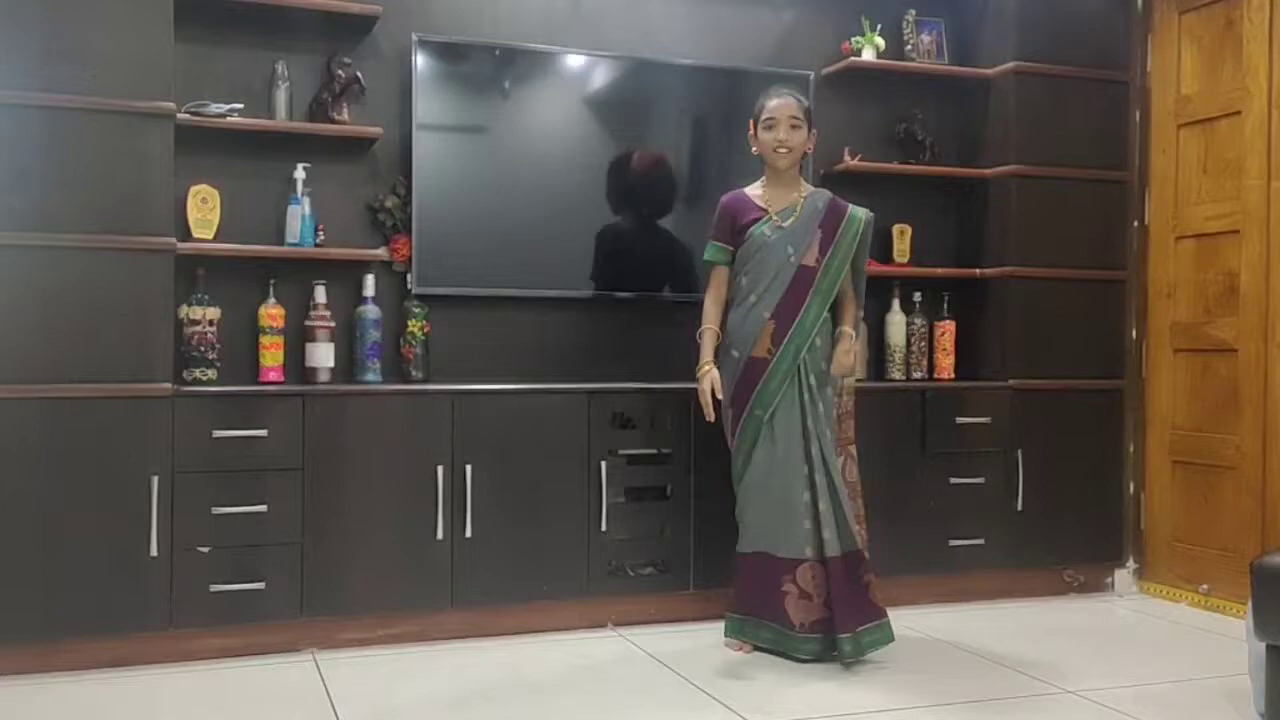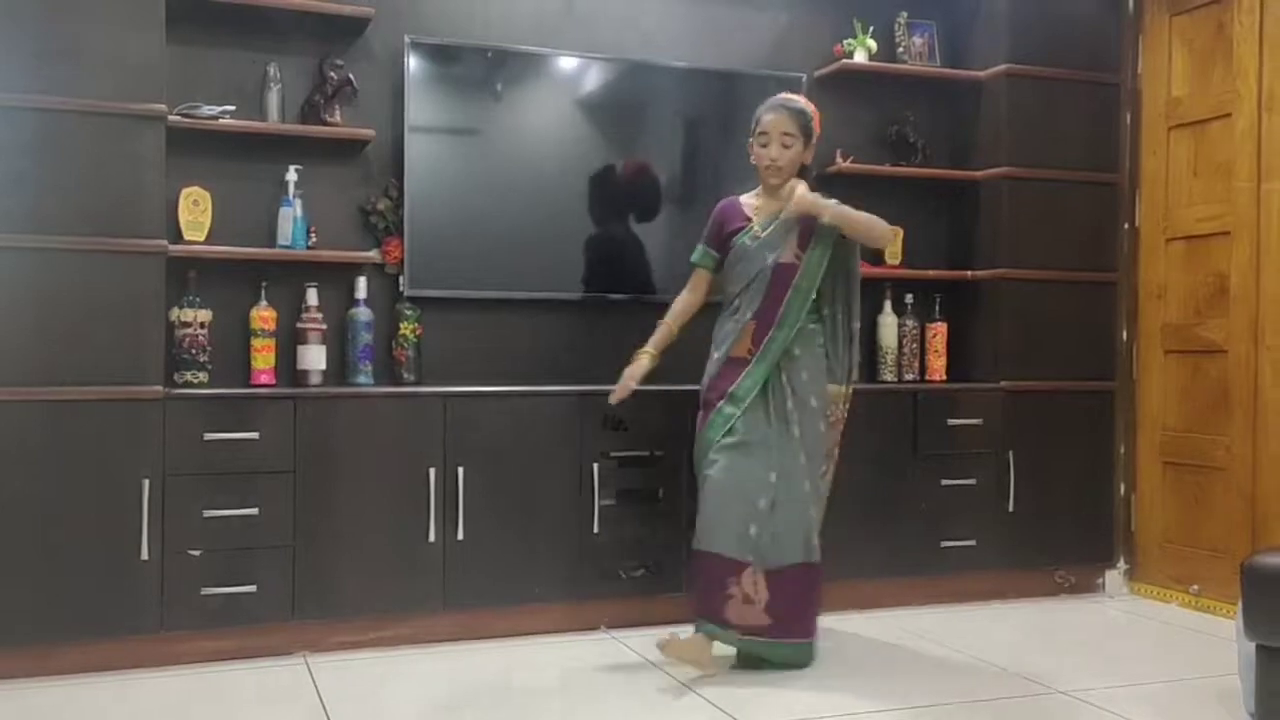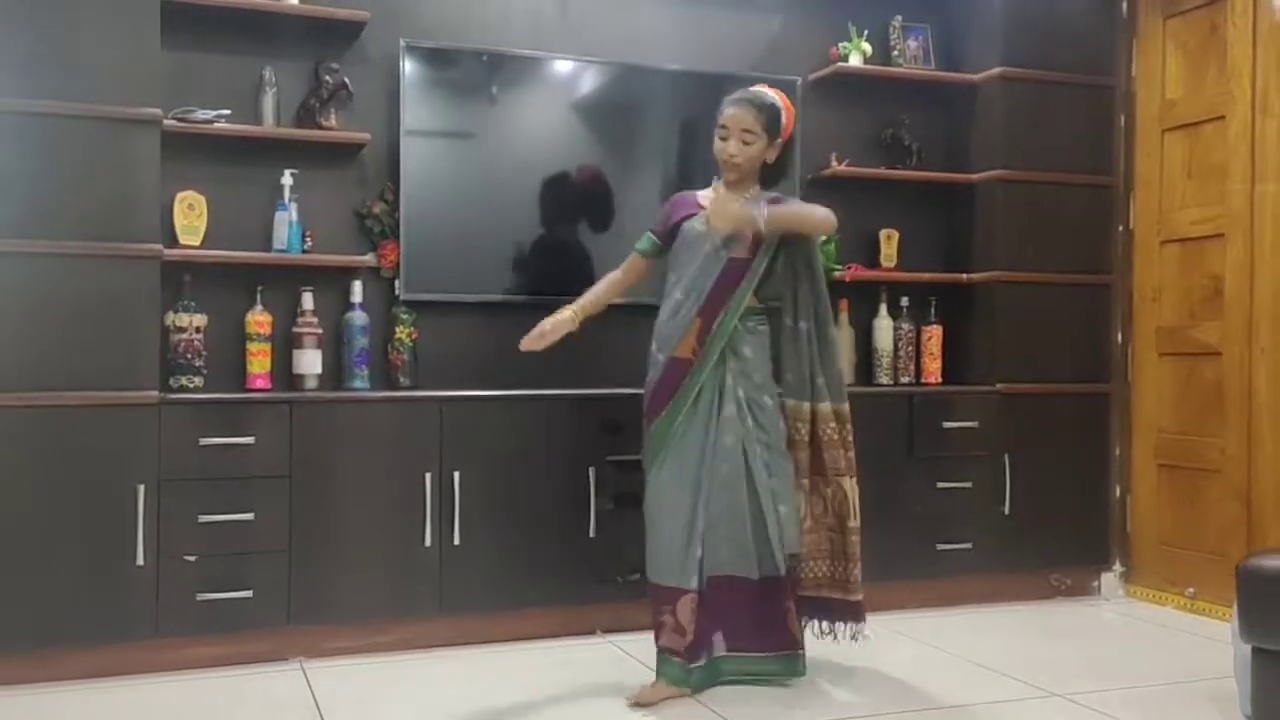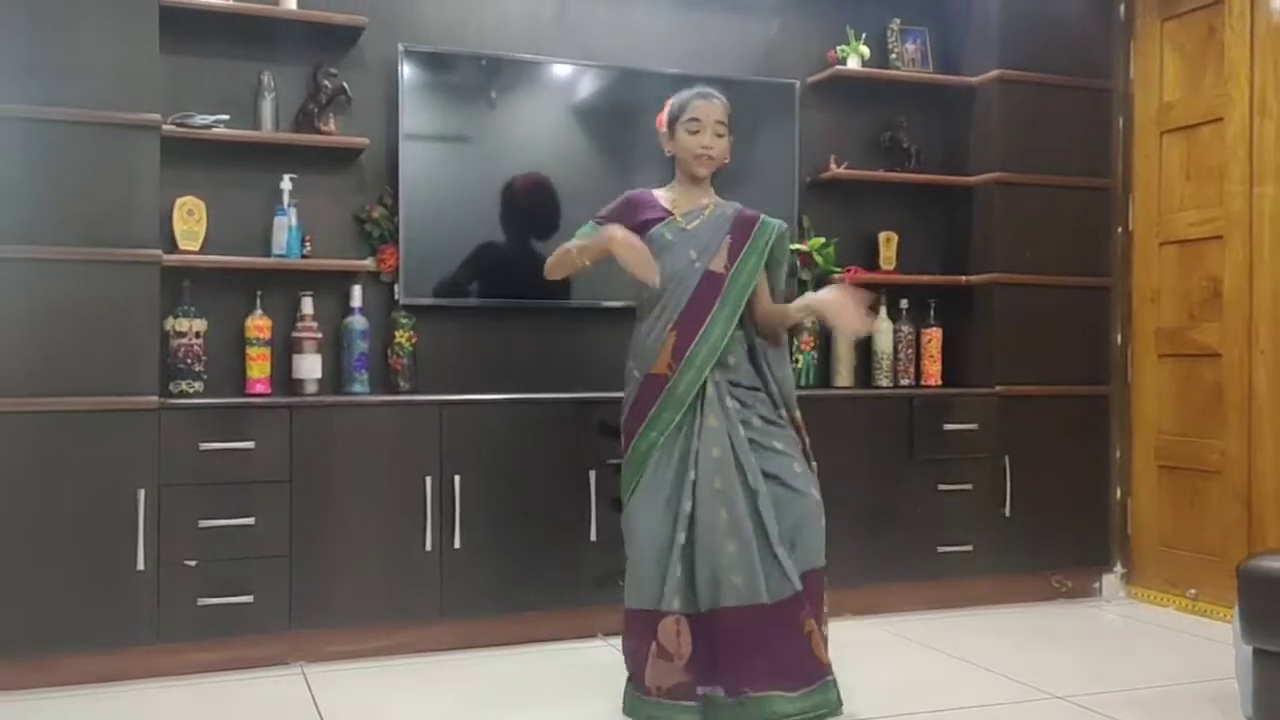
dt=0.4s
person 1, frame 1
left shoulder: (836, 214)
right shoulder: (734, 207)
left elbow: (846, 292)
right elbow: (717, 291)
left wrist: (848, 335)
right wrist: (707, 360)
left hip: (808, 365)
right hip: (751, 365)
left knee: (808, 485)
right knee: (763, 485)
left ankle: (807, 618)
right ankle: (761, 618)
person 1, frame 2
left shoulder: (822, 212)
right shoulder: (729, 214)
left elbow: (882, 237)
right elbow: (694, 291)
left wrist: (815, 208)
right wrist: (649, 353)
left hip: (797, 371)
right hip: (737, 369)
left knee: (786, 492)
right knee: (730, 486)
left ankle: (772, 629)
right ankle: (718, 624)
person 1, frame 3
left shoulder: (771, 213)
right shoulder: (683, 207)
left elbow: (825, 221)
right elbow: (629, 273)
left wrist: (750, 216)
right wrist: (572, 314)
left hip: (744, 376)
right hip: (680, 378)
left knee: (751, 498)
right knee: (678, 504)
left ankle: (748, 640)
right ankle: (682, 663)
person 1, frame 4
left shoulder: (747, 227)
right shoulder: (637, 208)
left elbow: (770, 321)
right elbow: (555, 267)
left wrist: (819, 302)
right wrist: (607, 241)
left hip: (734, 389)
right hip: (663, 393)
left knee: (788, 506)
right knee: (664, 528)
